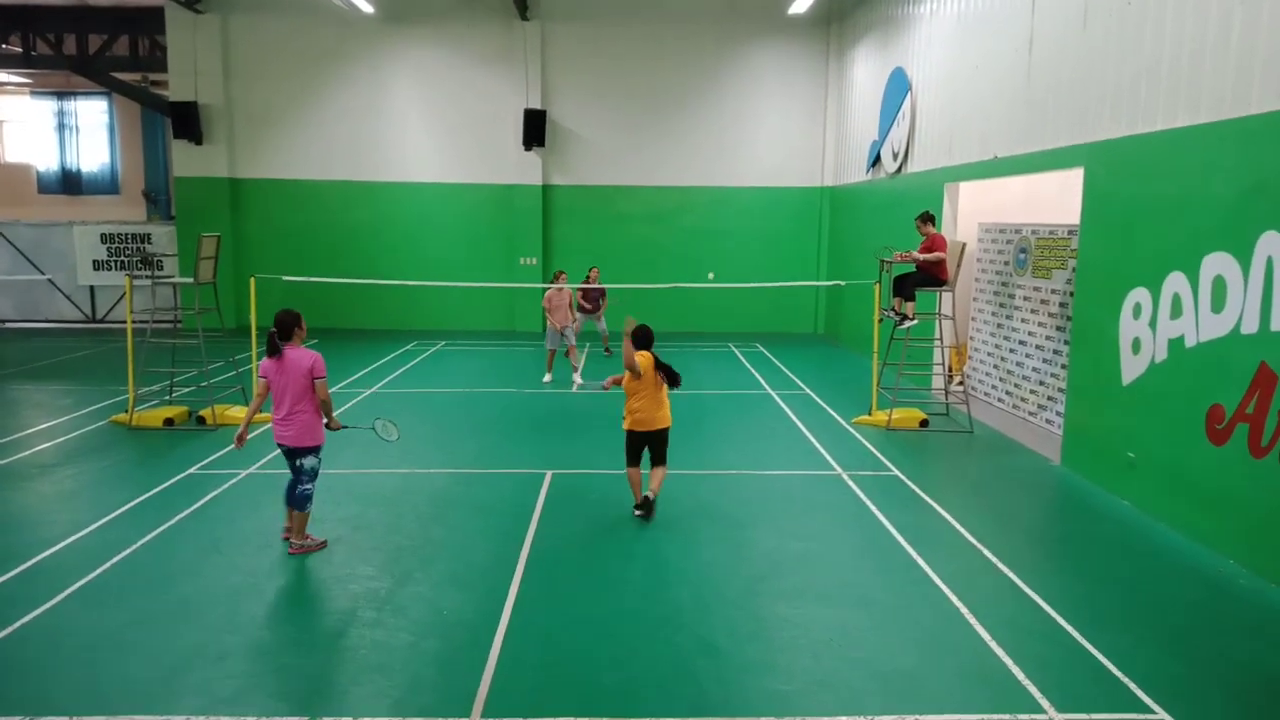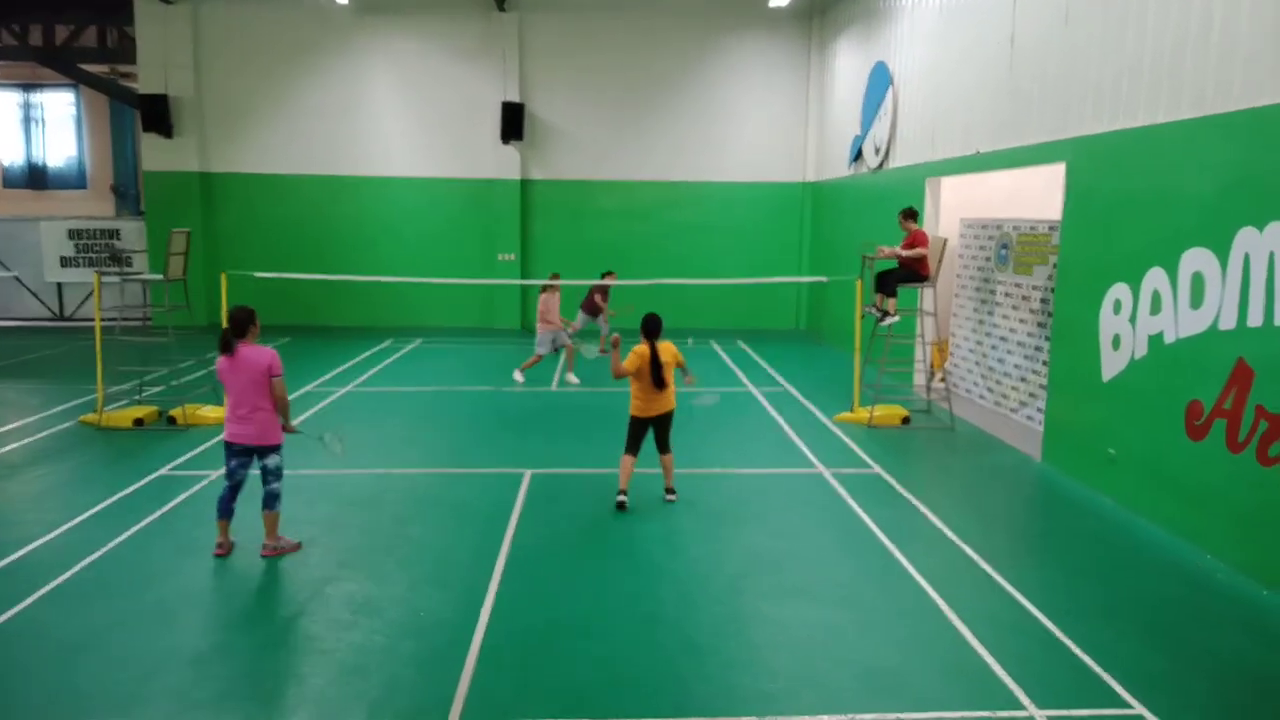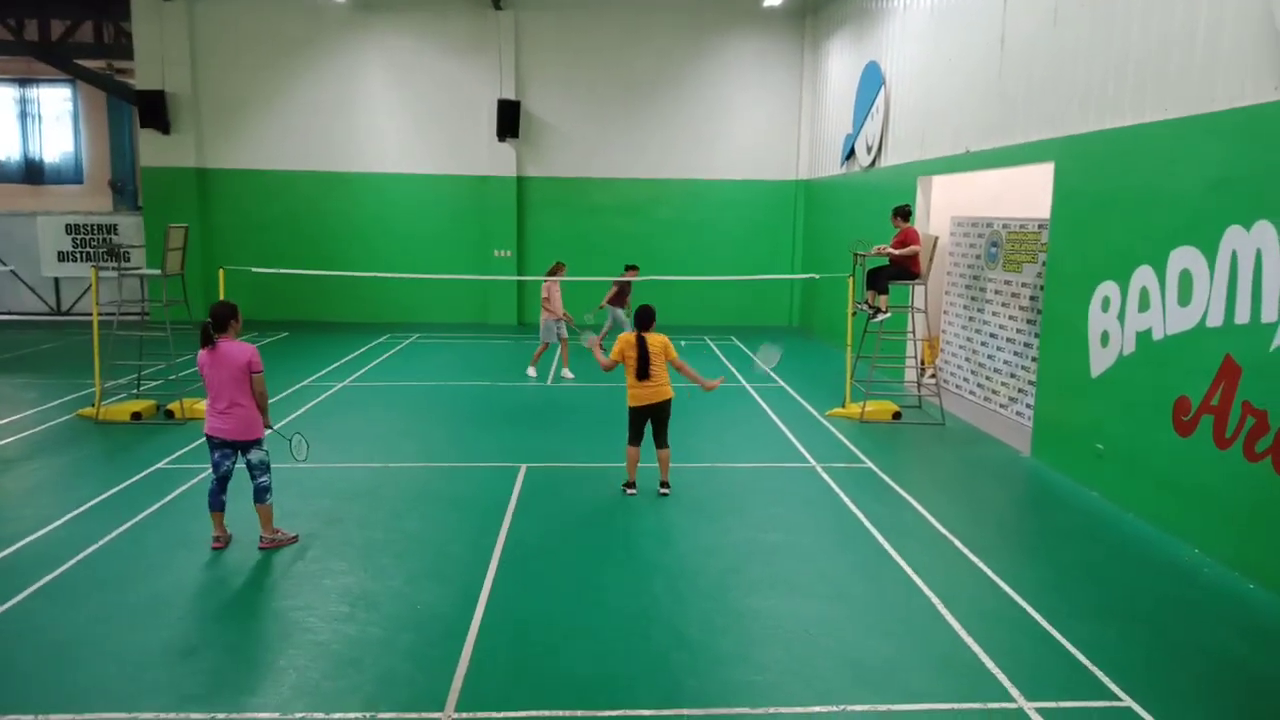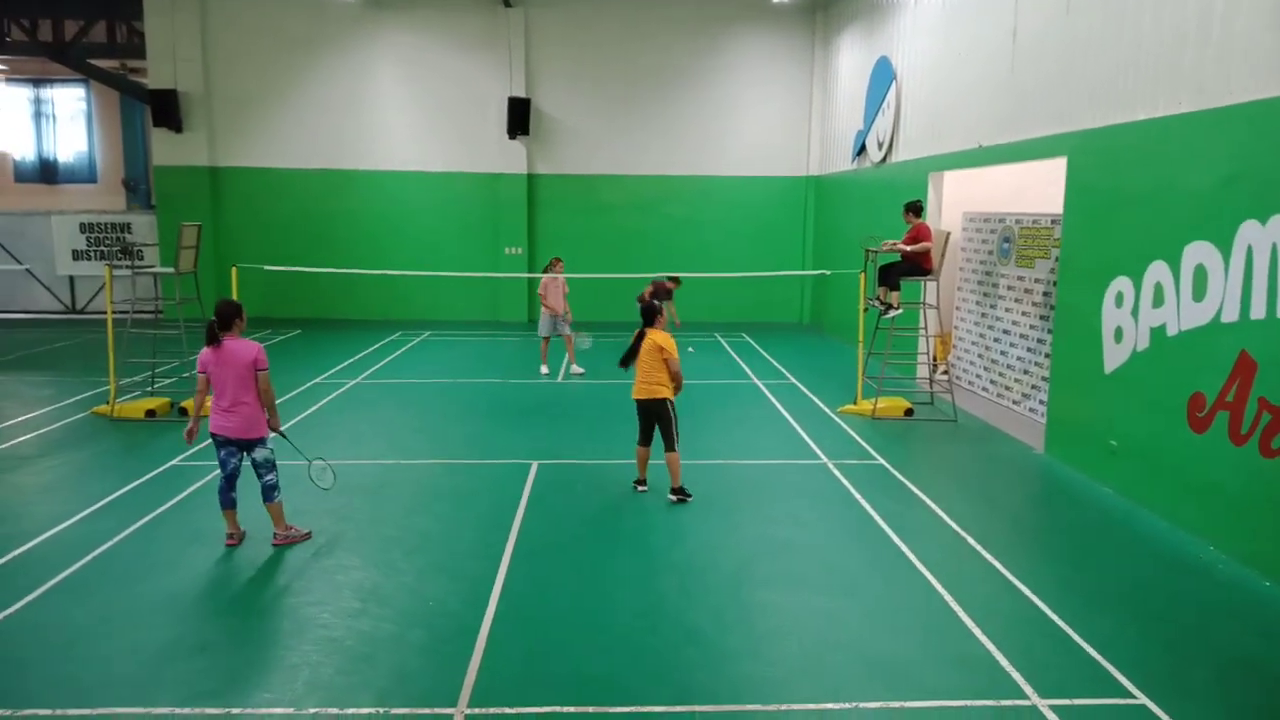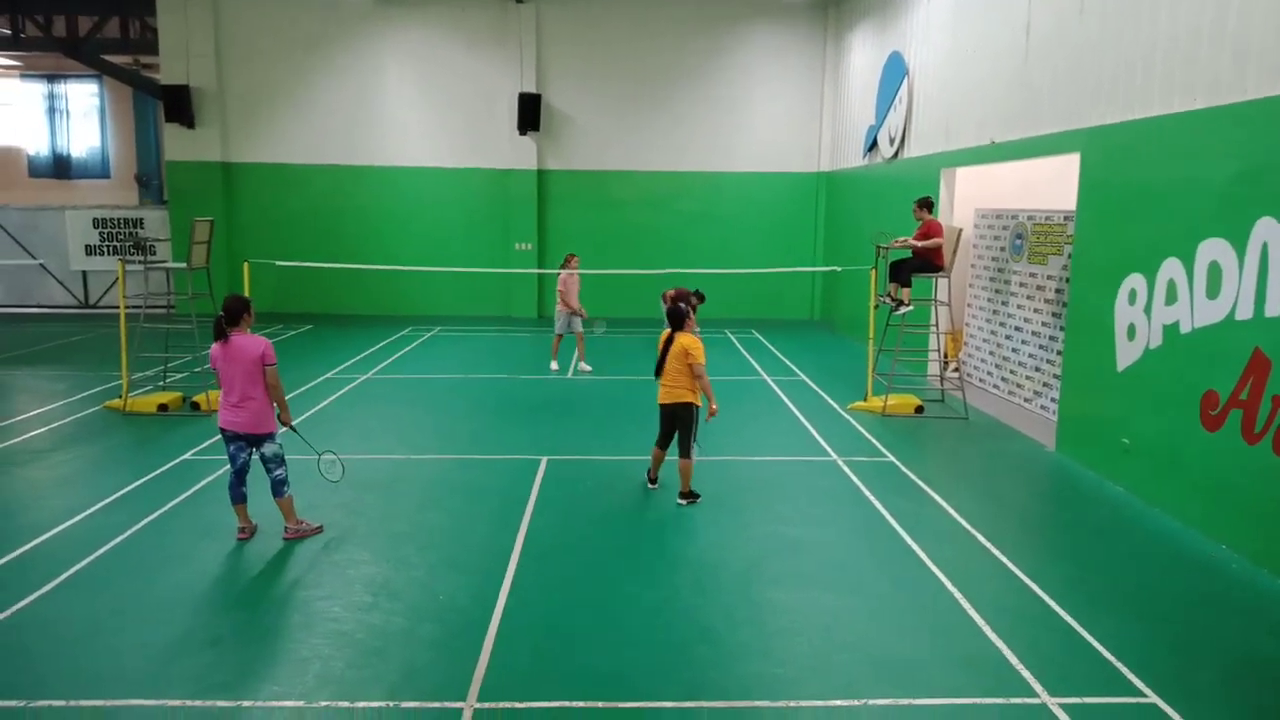
dt=0.4s
person 1, frame 1
left shoulder: (269, 361)
right shoulder: (313, 358)
left elbow: (259, 396)
right elbow: (323, 398)
left wrist: (244, 426)
right wrist: (331, 419)
left hip: (282, 434)
right hip: (308, 434)
left knee: (297, 479)
right knee: (306, 484)
left ankle: (290, 526)
right ankle: (298, 540)
person 1, frame 2
left shoulder: (223, 360)
right shoulder: (268, 356)
left elbow: (233, 394)
right elbow: (280, 396)
right wrist: (286, 421)
left hip: (235, 434)
right hip: (266, 434)
left knee: (231, 485)
right knee: (271, 485)
left ankle: (222, 541)
right ankle: (271, 542)
person 1, frame 3
left shoulder: (203, 354)
right shoulder: (249, 352)
left elbow: (214, 388)
right elbow: (259, 392)
right wrist: (265, 417)
left hip: (216, 429)
right hip: (247, 428)
left knee: (219, 479)
right knee: (261, 479)
left ankle: (219, 534)
right ankle: (268, 534)
person 1, frame 4
left shoulder: (206, 353)
right shoulder: (254, 350)
left elbow: (201, 391)
right elbow: (265, 390)
left wrist: (194, 421)
right wrist: (273, 417)
left hip: (221, 427)
right hip: (251, 427)
left knee: (228, 478)
right knee: (268, 477)
left ankle: (232, 531)
right ankle: (281, 531)
person 1, frame 5
left shoulder: (217, 348)
right shoulder: (262, 345)
left elbow: (223, 384)
right elbow: (273, 384)
right wrist: (284, 411)
left hip: (229, 422)
right hip: (260, 422)
left knee: (238, 473)
right knee: (277, 472)
left ankle: (244, 525)
right ankle: (292, 525)
person 2, frame 1
left shoulder: (642, 358)
right shoulder: (651, 360)
left elbow: (630, 366)
right elbow: (629, 377)
left wrist: (626, 336)
right wrist: (613, 379)
left hip: (637, 424)
right hip: (660, 423)
left knee: (632, 463)
right knee: (659, 464)
left ankle: (640, 504)
right ankle: (651, 494)
person 2, frame 2
left shoulder: (639, 352)
right shoulder: (670, 348)
left elbow: (618, 373)
right elbow: (681, 364)
left wrist: (615, 348)
right wrist: (687, 374)
left hip: (641, 410)
right hip: (666, 407)
left knee: (630, 451)
right knee: (664, 447)
left ankle: (622, 491)
right ankle: (670, 489)
person 2, frame 3
left shoulder: (625, 340)
right shoulder: (662, 340)
left elbow: (607, 366)
right elbow: (680, 366)
left wrist: (595, 349)
right wrist: (703, 383)
left hip: (638, 400)
right hip: (662, 398)
left knee: (634, 440)
right knee: (661, 440)
left ankle: (631, 483)
right ankle: (664, 483)
person 2, frame 4
left shoulder: (639, 336)
right shoulder: (664, 338)
right elbow: (675, 370)
right wrist: (679, 386)
left hip: (641, 395)
right hip: (660, 396)
left knee: (644, 439)
right knee: (671, 443)
left ankle: (641, 480)
right ankle: (676, 489)
person 2, frame 5
left shoulder: (666, 336)
right shoulder: (692, 342)
right elbow: (700, 375)
right wrist: (712, 402)
left hip: (665, 399)
right hip: (686, 401)
left knee: (662, 440)
right knee: (686, 448)
left ankle: (652, 477)
right ankle: (685, 493)
